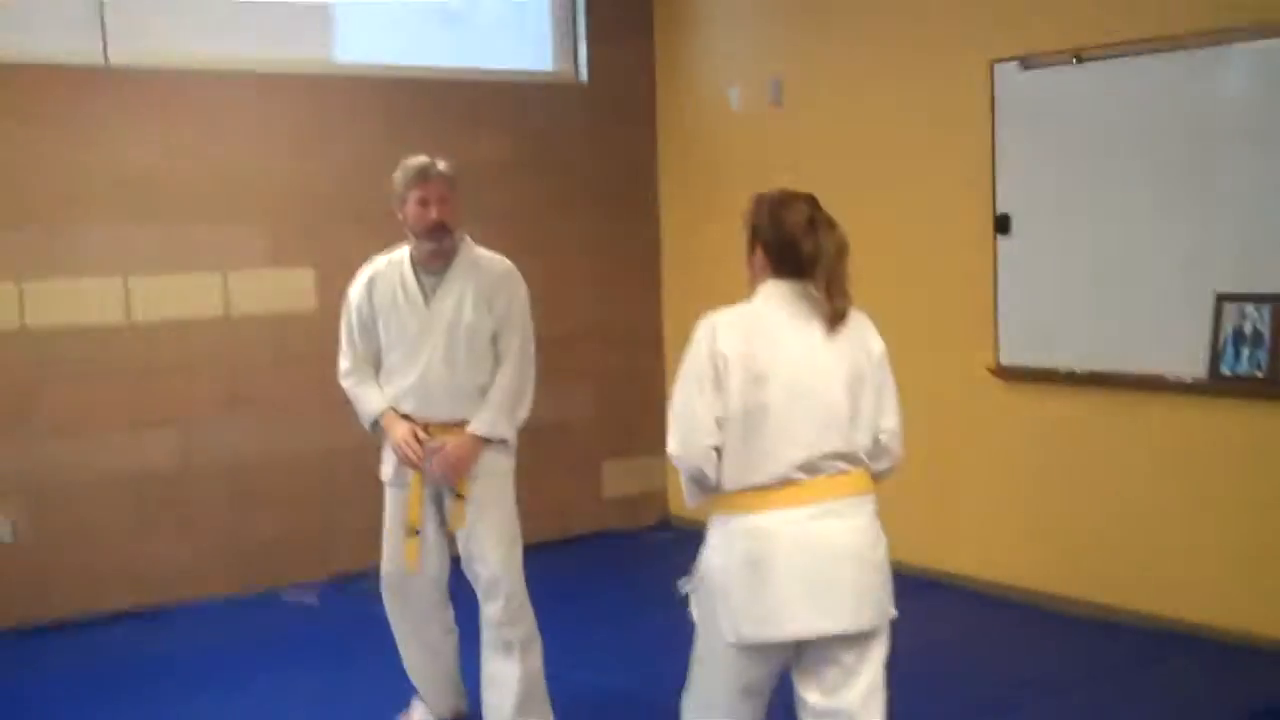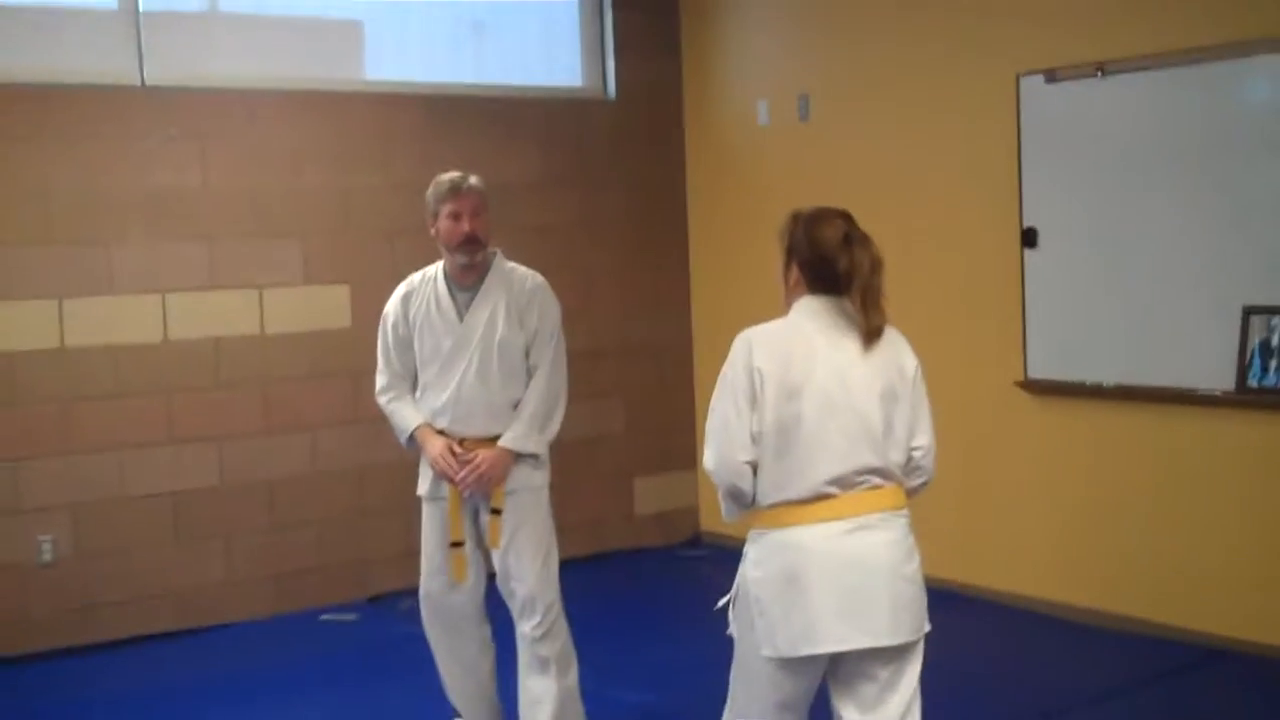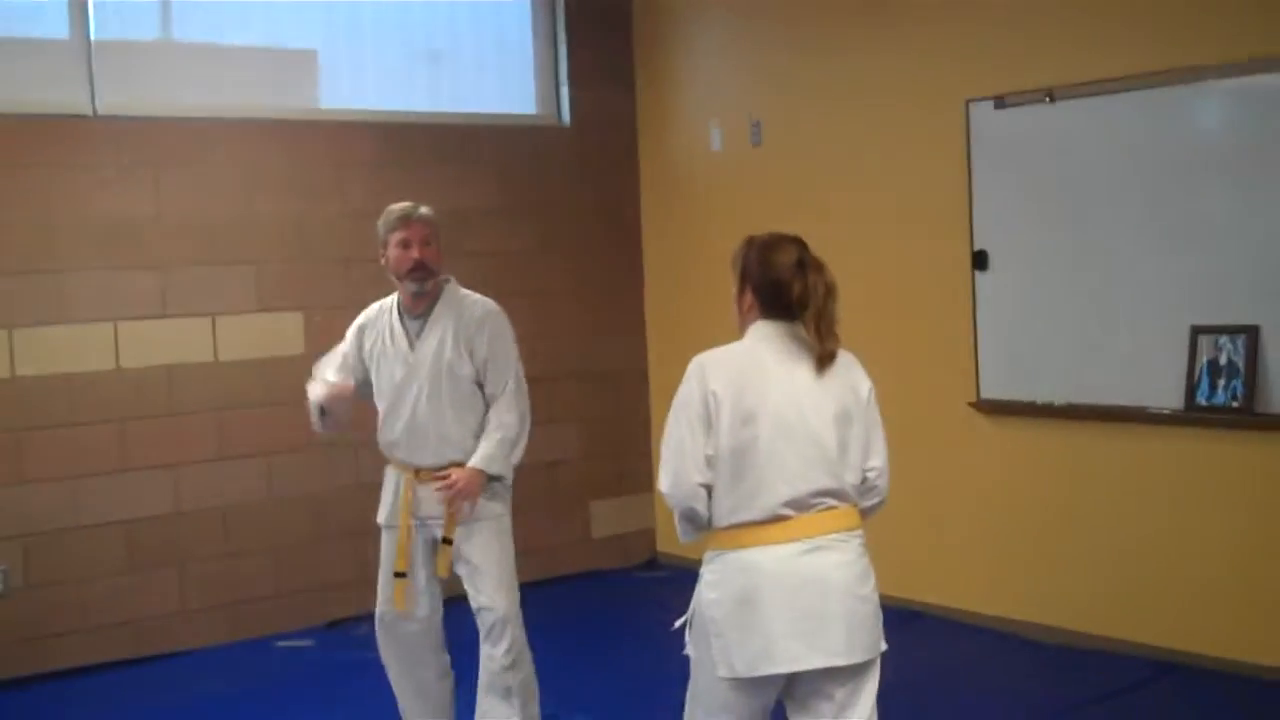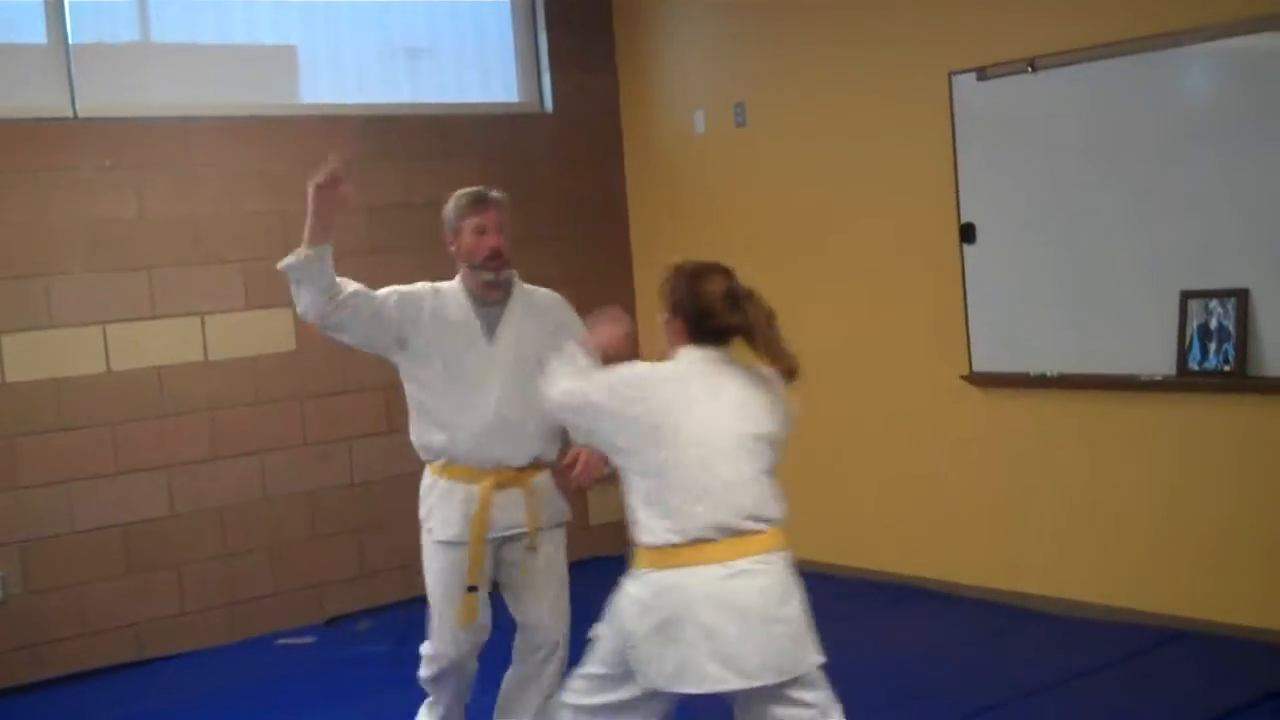
dt=0.5s
person 1, frame 1
left shoulder: (497, 275)
right shoulder: (374, 281)
left elbow: (516, 369)
right elbow: (355, 368)
left wrist: (475, 437)
right wrist: (390, 422)
left hip: (478, 448)
right hip: (409, 450)
left knee: (498, 579)
right knee: (406, 579)
person 1, frame 2
left shoulder: (529, 290)
right shoulder: (409, 298)
left elbow: (548, 384)
right elbow: (391, 386)
left wrist: (505, 450)
right wrist: (427, 438)
left hip: (513, 465)
right hip: (443, 466)
left knee: (534, 597)
right knee: (446, 598)
person 1, frame 3
left shoulder: (480, 315)
right shoulder: (371, 325)
left elbow: (511, 406)
right elbow: (329, 377)
left wrist: (480, 470)
right wrist: (327, 395)
left hip: (472, 491)
right hip: (404, 492)
left knee: (498, 616)
right knee: (402, 623)
person 1, frame 4
left shoulder: (553, 311)
right shoulder: (416, 310)
right elbow: (323, 304)
left wrist: (596, 441)
right wrist: (319, 221)
left hip: (536, 498)
right hip: (458, 501)
left knee: (545, 637)
right knee: (454, 648)
person 2, frame 1
left shoulder: (723, 331)
right shoulder: (859, 331)
left elbow: (694, 453)
right elbow: (886, 446)
left hip: (756, 546)
right hip: (846, 540)
person 2, frame 2
left shoulder: (759, 346)
right shoulder: (893, 347)
left elbow: (730, 465)
right elbow: (918, 461)
left wrist: (753, 507)
left hip: (792, 561)
right hip: (881, 553)
person 2, frame 3
left shoulder: (713, 370)
right shoulder: (847, 370)
left elbow: (684, 489)
right elbow: (873, 483)
left hip: (747, 580)
right hip: (837, 572)
person 2, frame 4
left shoulder: (641, 387)
right shoulder: (767, 391)
left elbow: (563, 393)
left wrist: (593, 349)
left hip: (671, 594)
right hip: (759, 586)
